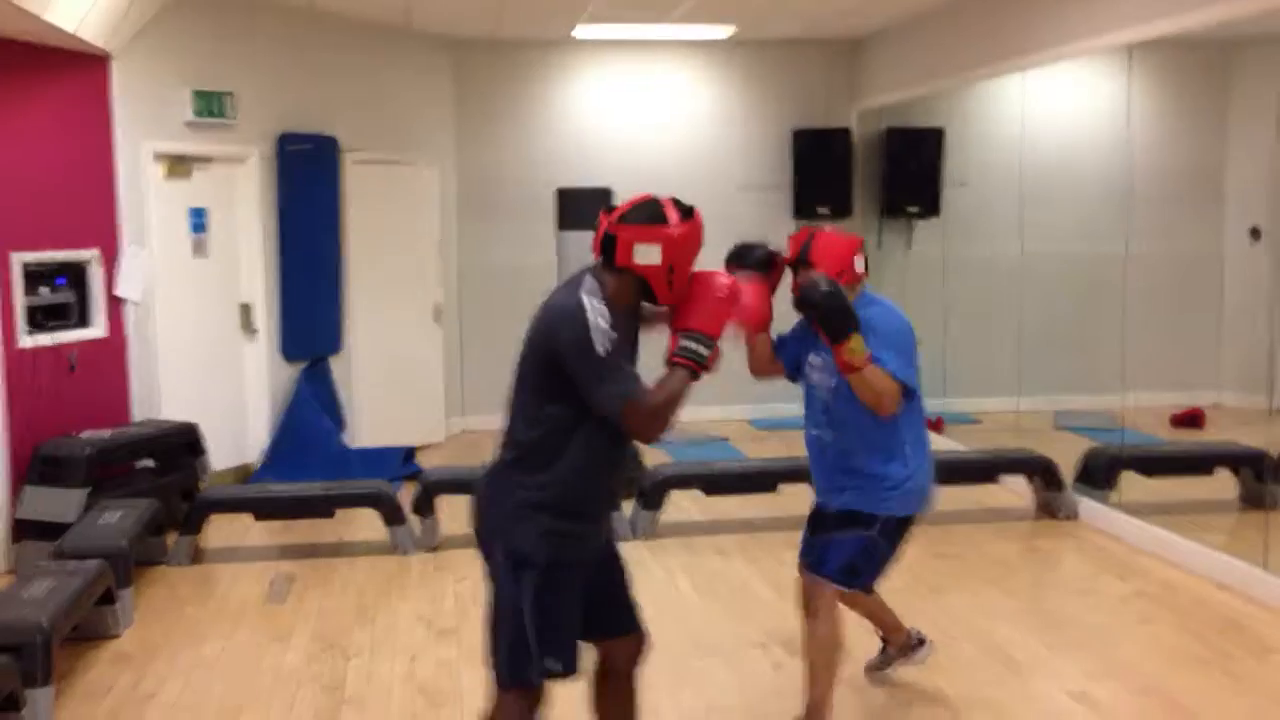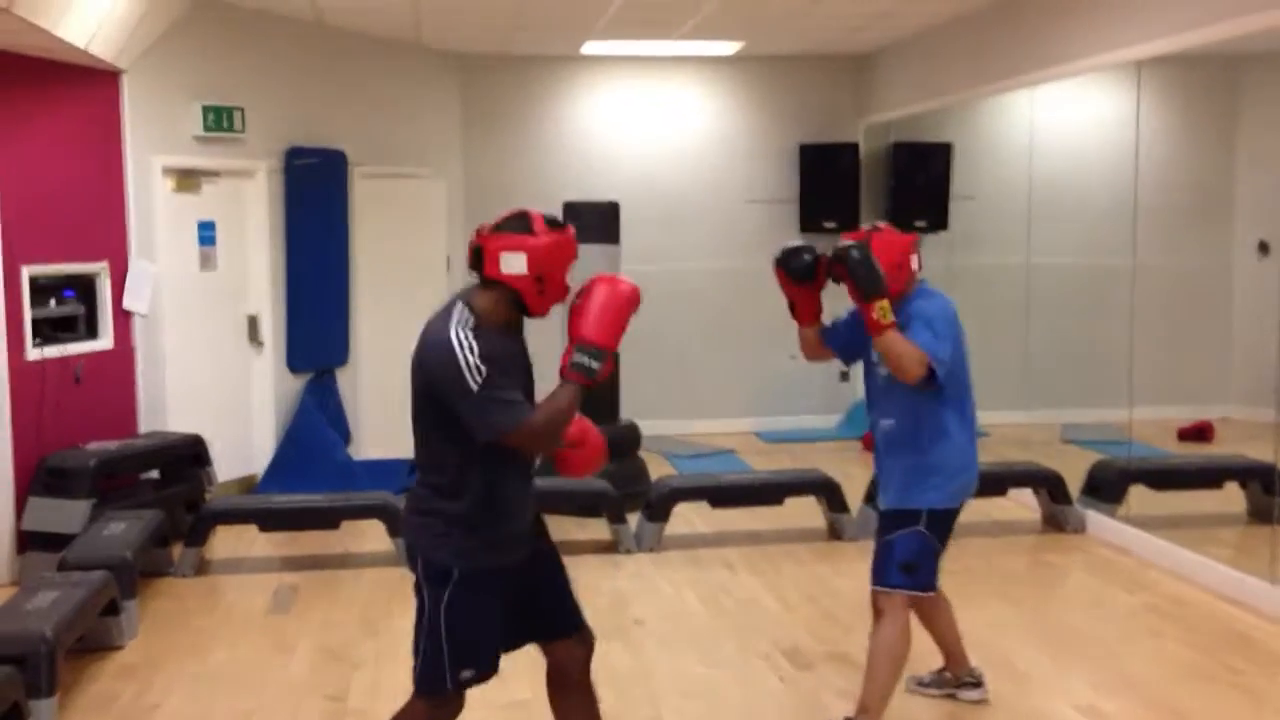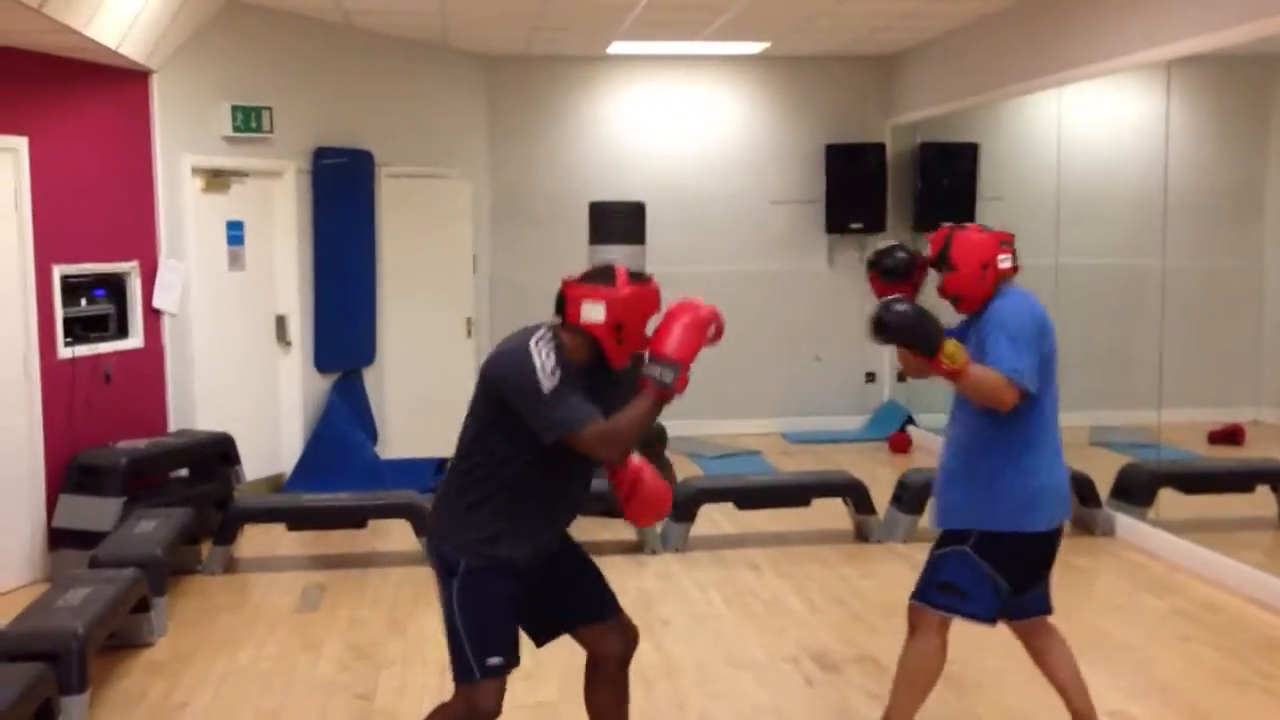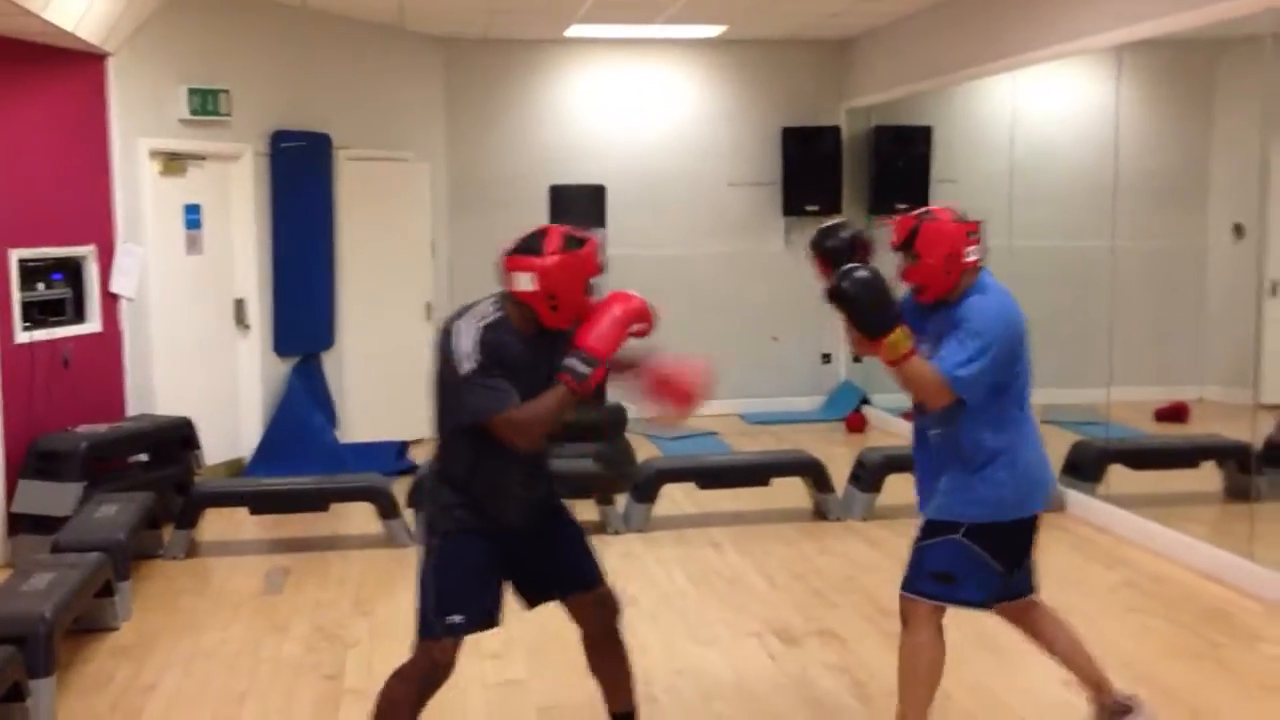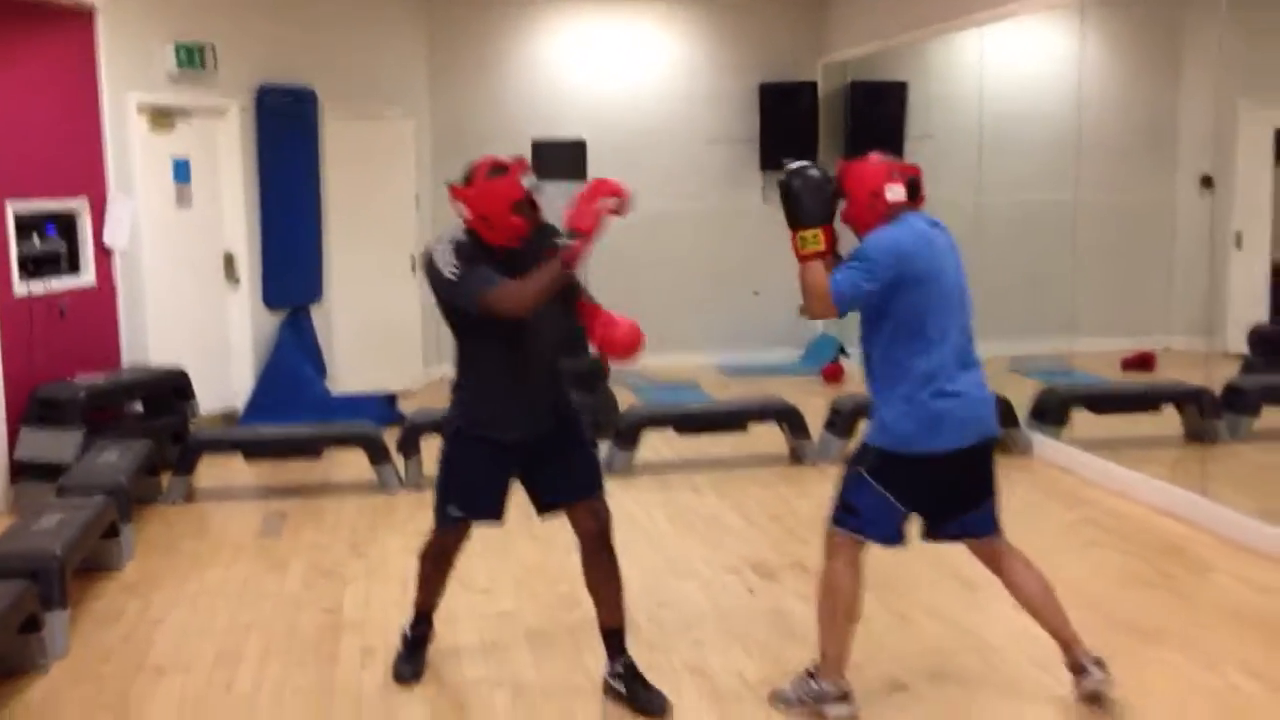
dt=0.7s
person 1, frame 1
left shoulder: (882, 322)
right shoulder: (815, 322)
left elbow: (886, 402)
right elbow: (764, 366)
left wrist: (845, 336)
right wrist: (755, 306)
left hip: (884, 489)
right hip: (841, 483)
left knee: (820, 593)
right knee: (819, 576)
right ankle: (902, 639)
person 1, frame 2
left shoulder: (930, 310)
right shoulder: (883, 310)
left elbow: (911, 370)
right elbow: (817, 349)
left wrist: (872, 303)
right wrist: (803, 299)
left hip: (930, 475)
right hip: (909, 472)
left knee: (892, 598)
right knee: (916, 581)
right ankle: (961, 673)
person 1, frame 3
left shoulder: (1012, 313)
right shoulder: (989, 315)
left elbow: (1003, 394)
right elbow: (917, 367)
left wrist: (940, 349)
right wrist: (901, 303)
left hip: (1000, 503)
right hip: (1030, 499)
left knee: (928, 616)
right knee: (1029, 620)
person 1, frame 4
left shoulder: (989, 314)
right shoulder: (936, 304)
left elbow: (935, 395)
right elbow: (864, 345)
left wrist: (887, 328)
right wrist: (844, 280)
left hip: (986, 490)
right hip: (1003, 485)
left knee: (920, 609)
right knee: (1017, 604)
person 1, frame 5
left shoulder: (891, 244)
right shoulder: (929, 237)
left elbow: (821, 304)
right elbow: (860, 279)
left wrist: (809, 230)
right wrist: (821, 224)
left hip: (910, 432)
right hip: (969, 424)
left knee: (844, 543)
right knee: (992, 548)
right ankle: (1082, 660)
person 2, frame 1
left shoulder: (604, 294)
right shoulder: (581, 316)
right elbow: (646, 422)
right wrist: (695, 345)
left hip: (575, 523)
right hip: (533, 528)
left knee: (622, 648)
person 2, frame 2
left shoulder: (502, 319)
right shoulder: (453, 344)
right elbow: (534, 438)
left wrist: (563, 425)
right wrist: (588, 355)
left hip: (516, 530)
right hip: (457, 547)
left knee: (572, 651)
person 2, frame 3
left shoulder: (599, 362)
right shoulder: (526, 361)
left elbow: (603, 438)
right elbow: (605, 441)
left wrist: (627, 468)
right wrist: (665, 371)
left hip: (538, 540)
right hip: (478, 546)
left knee: (615, 643)
person 2, frame 4
left shoulder: (554, 318)
right shoulder: (471, 337)
right elbow: (524, 431)
left wrist: (635, 368)
right wrist: (588, 360)
left hip: (530, 497)
right hip: (464, 514)
left knee: (601, 612)
right knee: (436, 659)
person 2, frame 5
left shoulder: (542, 238)
right shoulder: (450, 258)
left elbow: (566, 289)
right elbow: (516, 303)
left wrist: (596, 315)
right wrist: (575, 238)
left hip: (550, 415)
right hip: (482, 425)
left knee: (595, 529)
right knee: (447, 538)
left ankle: (619, 667)
right ankle: (418, 633)
